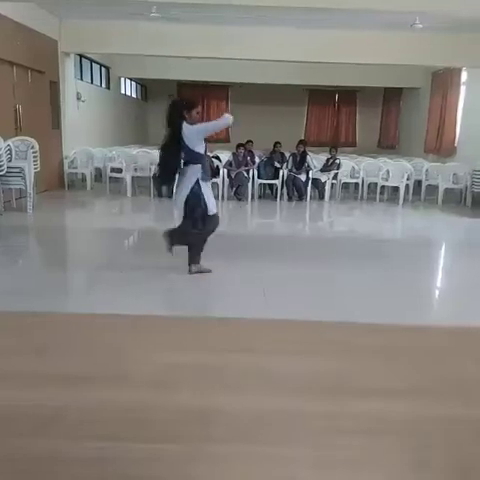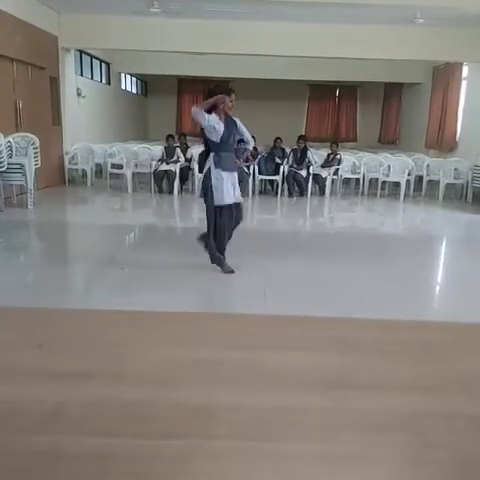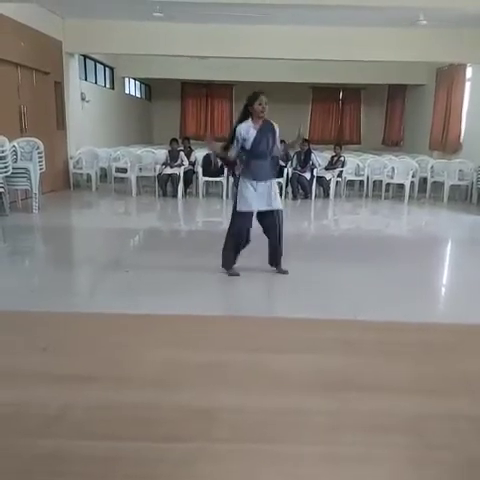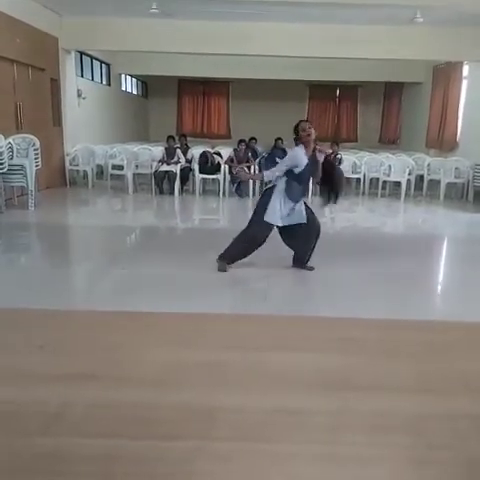
dt=1s
person 1, frame 1
left shoulder: (181, 130)
right shoulder: (194, 130)
right elbow: (227, 120)
right wrist: (227, 116)
left hip: (197, 179)
right hip: (196, 181)
left knee: (196, 222)
right knee: (208, 222)
left ankle: (194, 263)
right ankle: (173, 236)
person 1, frame 2
left shoulder: (234, 121)
right shoulder: (209, 120)
left elbow: (250, 141)
right elbow: (195, 112)
right wrist: (214, 100)
left hip: (231, 170)
right hip: (216, 170)
left knee: (235, 214)
right knee: (223, 215)
left ankle: (207, 238)
right ankle: (218, 258)
person 1, frame 3
left shoulder: (272, 127)
right shoulder: (242, 128)
right elbow: (232, 153)
right wrist: (217, 151)
left hip: (269, 180)
right hip: (249, 181)
left knee: (275, 223)
right knee: (241, 223)
left ankle: (276, 262)
right ankle: (228, 263)
person 1, frame 4
right shoulder: (296, 153)
right elbow: (274, 173)
right wrist: (250, 176)
left hip: (296, 199)
right hip: (279, 196)
left knee: (313, 227)
right knee: (257, 231)
left ankle: (300, 261)
right ankle: (225, 259)
